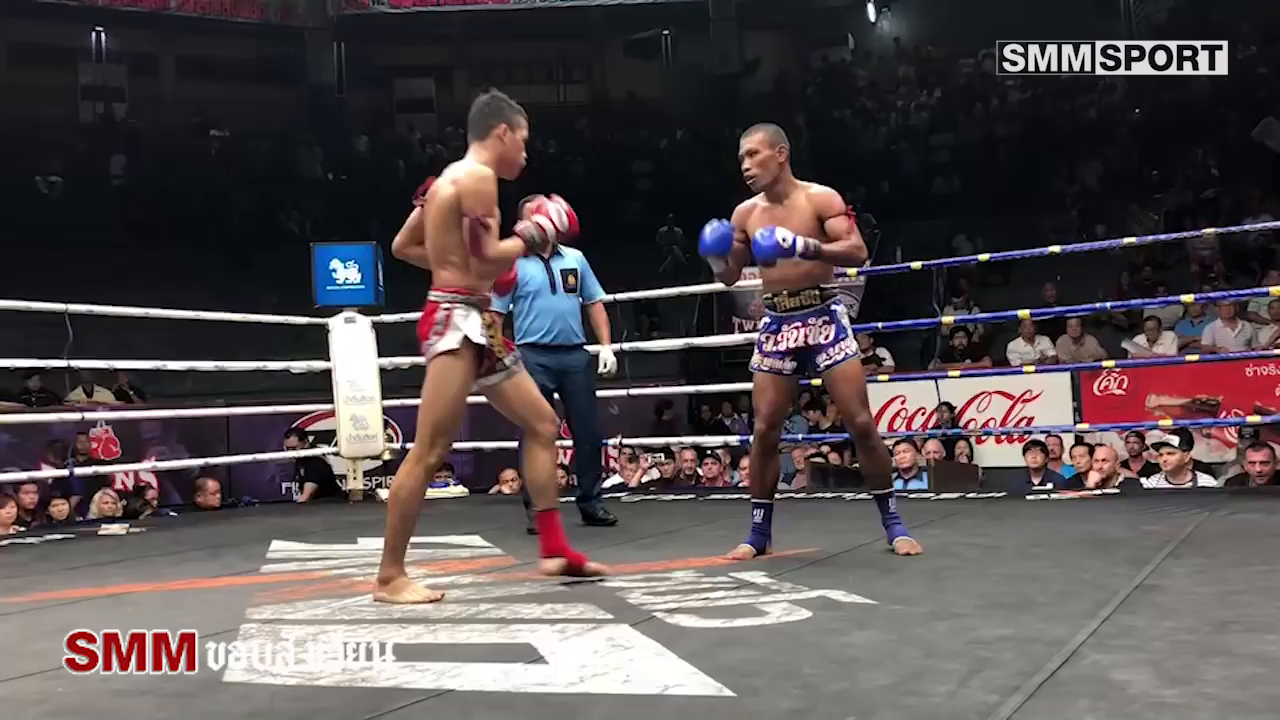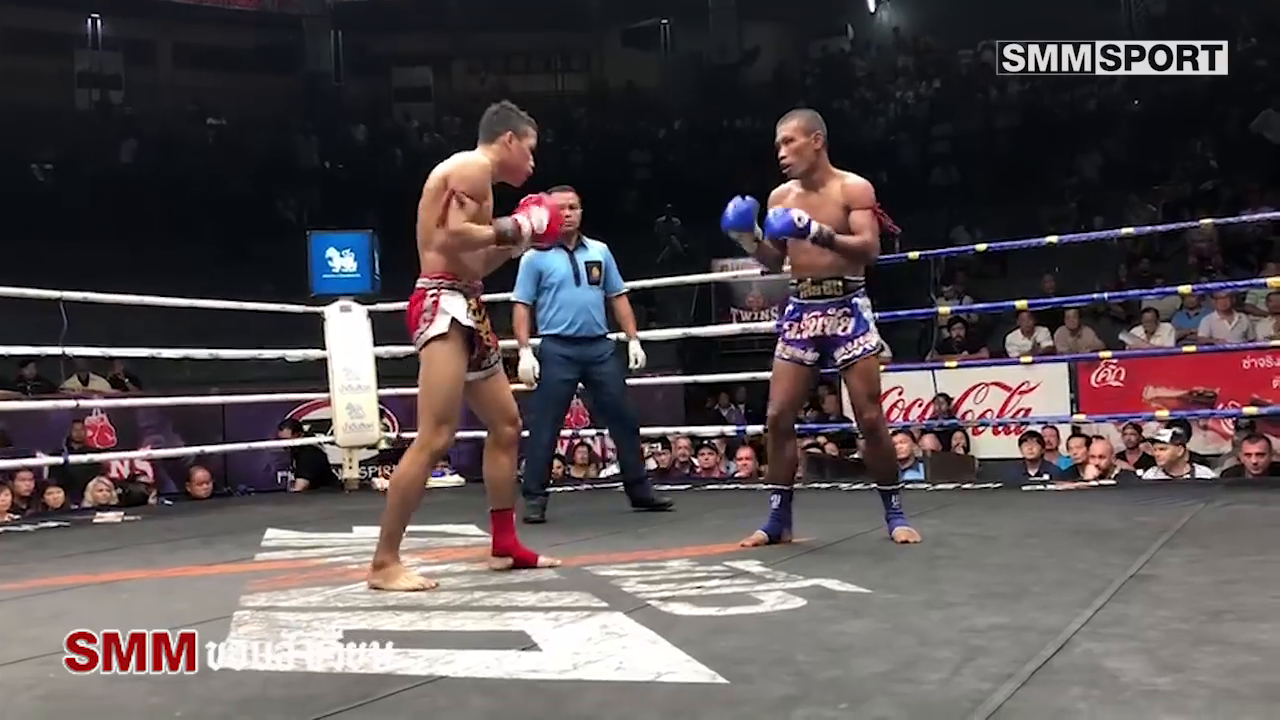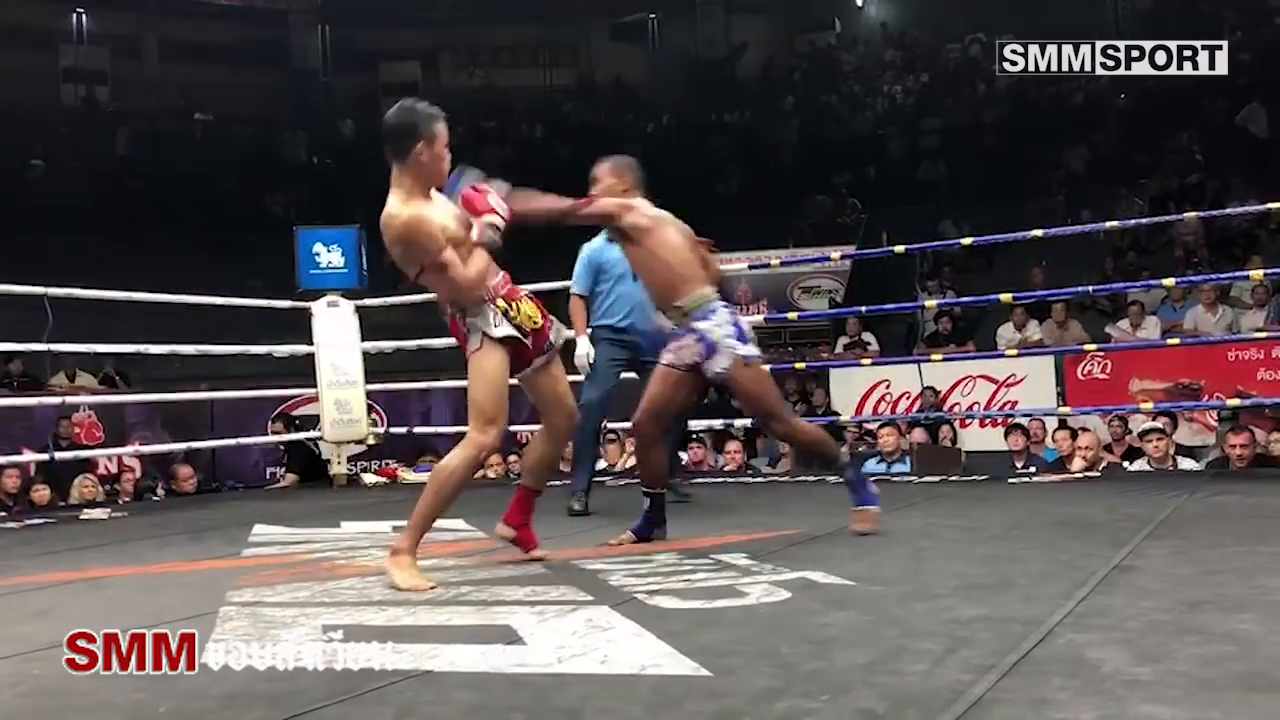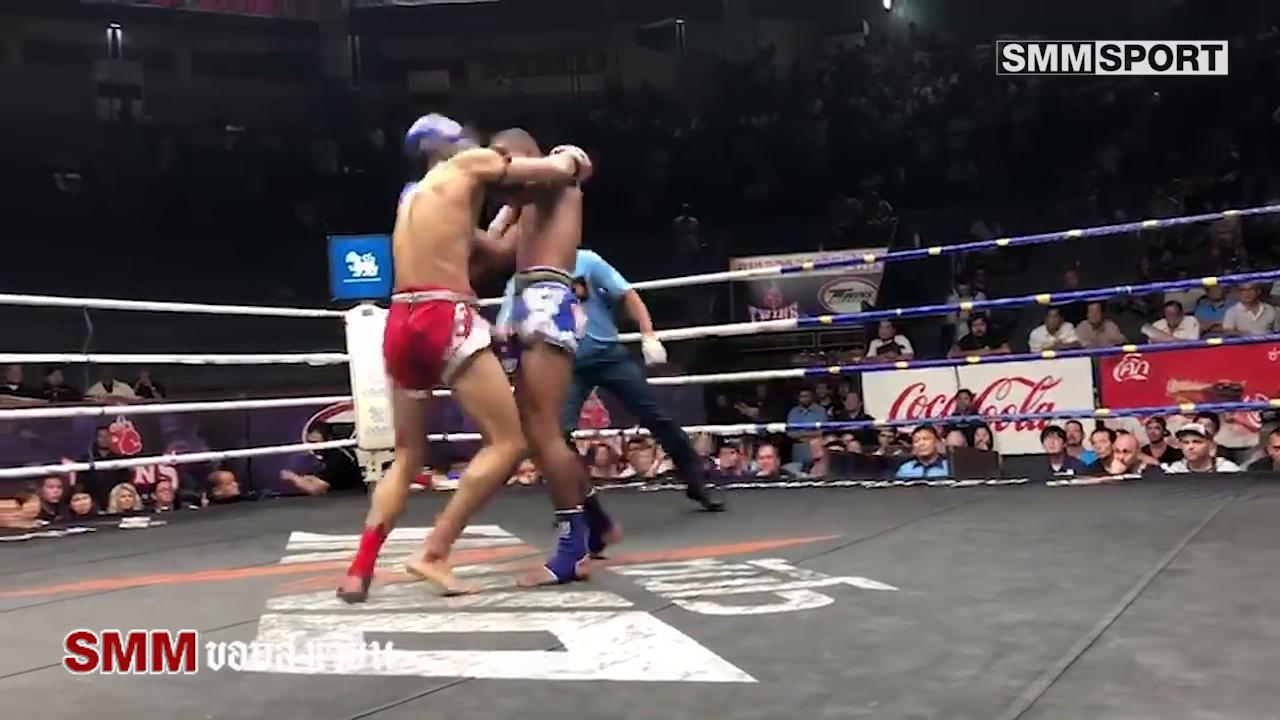
dt=0.5s
person 1, frame 1
left shoulder: (449, 180)
right shoulder: (476, 177)
left elbow: (403, 247)
right elbow: (488, 258)
right wrist: (537, 233)
left hip: (477, 322)
right hip: (455, 321)
left knee: (543, 426)
right knee: (429, 451)
left ankle: (555, 549)
right ankle: (389, 577)
person 1, frame 2
left shoulder: (473, 178)
right shoulder: (471, 165)
right elbow: (452, 238)
left wrist: (517, 239)
right wrist: (511, 230)
left hip: (464, 310)
right hip: (442, 308)
left knee: (507, 425)
right knee: (435, 438)
left ankle: (505, 546)
right ankle: (384, 560)
person 1, frame 3
left shoulder: (419, 198)
right shoulder: (408, 218)
right elbow: (466, 286)
right wrist: (485, 235)
left hip: (513, 309)
right hip: (485, 321)
left knee: (563, 418)
right knee: (484, 439)
left ankle: (517, 522)
right ankle: (401, 553)
person 1, frame 4
left shoulder: (416, 195)
right shoulder: (471, 161)
right elbow: (556, 173)
left wrist: (509, 213)
right wrist: (569, 161)
left hip: (402, 323)
right hip: (449, 319)
left knee: (408, 458)
right knee: (508, 443)
left ankle: (360, 570)
right ankle: (434, 552)
person 2, frame 1
left shoulder: (821, 198)
right shoulder: (744, 214)
left elbow: (857, 252)
right elbow: (731, 278)
left wrist: (805, 247)
right wrist: (717, 258)
left hip: (824, 317)
right hip: (777, 324)
left knee: (860, 423)
right knee: (764, 430)
left ankle: (893, 522)
right ankle: (759, 531)
person 2, frame 2
left shoulder: (854, 189)
right shoulder: (780, 197)
left elbow: (869, 249)
right elbow: (773, 261)
left wrist: (818, 232)
right wrist: (749, 238)
left hip: (847, 309)
right hip: (800, 311)
left knee: (869, 418)
right knee: (778, 416)
left ankle: (895, 513)
right ankle: (778, 519)
person 2, frame 3
left shoulder: (622, 210)
right shoulder: (657, 223)
left elbow: (566, 209)
right elbow: (709, 268)
left wrist: (510, 201)
left hip: (713, 325)
right hip: (687, 332)
left knee: (779, 422)
right knee: (646, 427)
left ankle: (858, 486)
right ankle: (654, 518)
person 2, frame 4
left shoulder: (558, 179)
right shoulder: (528, 200)
left hip: (547, 304)
right hip: (533, 305)
left knee: (542, 432)
right knee: (542, 432)
left ankle: (572, 550)
right ankle: (590, 527)
person 3, frame 1
left shoulder: (575, 259)
right shoulder: (513, 266)
left elbow: (595, 305)
right elbow: (496, 315)
left wrist: (606, 346)
left hip: (575, 355)
right hip: (533, 358)
left knee: (588, 431)
left ankle: (590, 502)
right ankle: (537, 507)
person 3, frame 2
left shoulder: (600, 252)
right shoulder: (535, 258)
left elbow: (618, 298)
right elbow: (521, 307)
left wrist: (633, 340)
right wrist: (524, 352)
left hip: (600, 348)
right hip: (558, 350)
left knee: (624, 418)
right knee: (544, 427)
left ankle: (639, 489)
right ankle: (534, 498)
person 3, frame 3
right shoulder: (593, 250)
right elbow: (577, 300)
right wrist: (581, 339)
left hip: (651, 337)
right hip: (609, 339)
right knee: (592, 407)
right ankle: (580, 487)
person 3, frame 4
left shoulder: (586, 261)
right shoulder: (519, 284)
left elbow: (627, 295)
left wrist: (649, 336)
left hip: (610, 354)
left knee: (659, 419)
left ankle: (697, 485)
right ankle: (584, 506)
